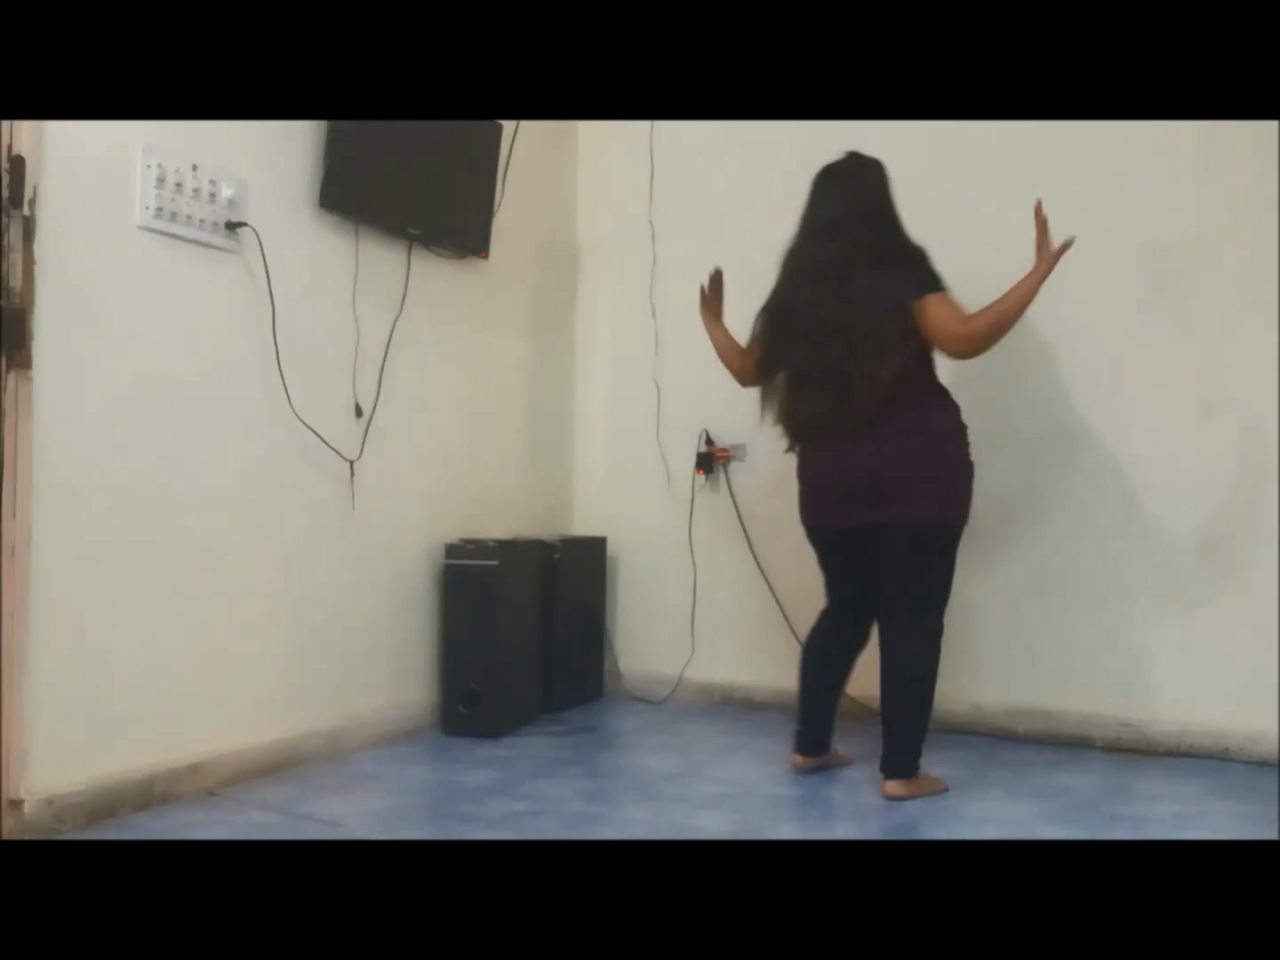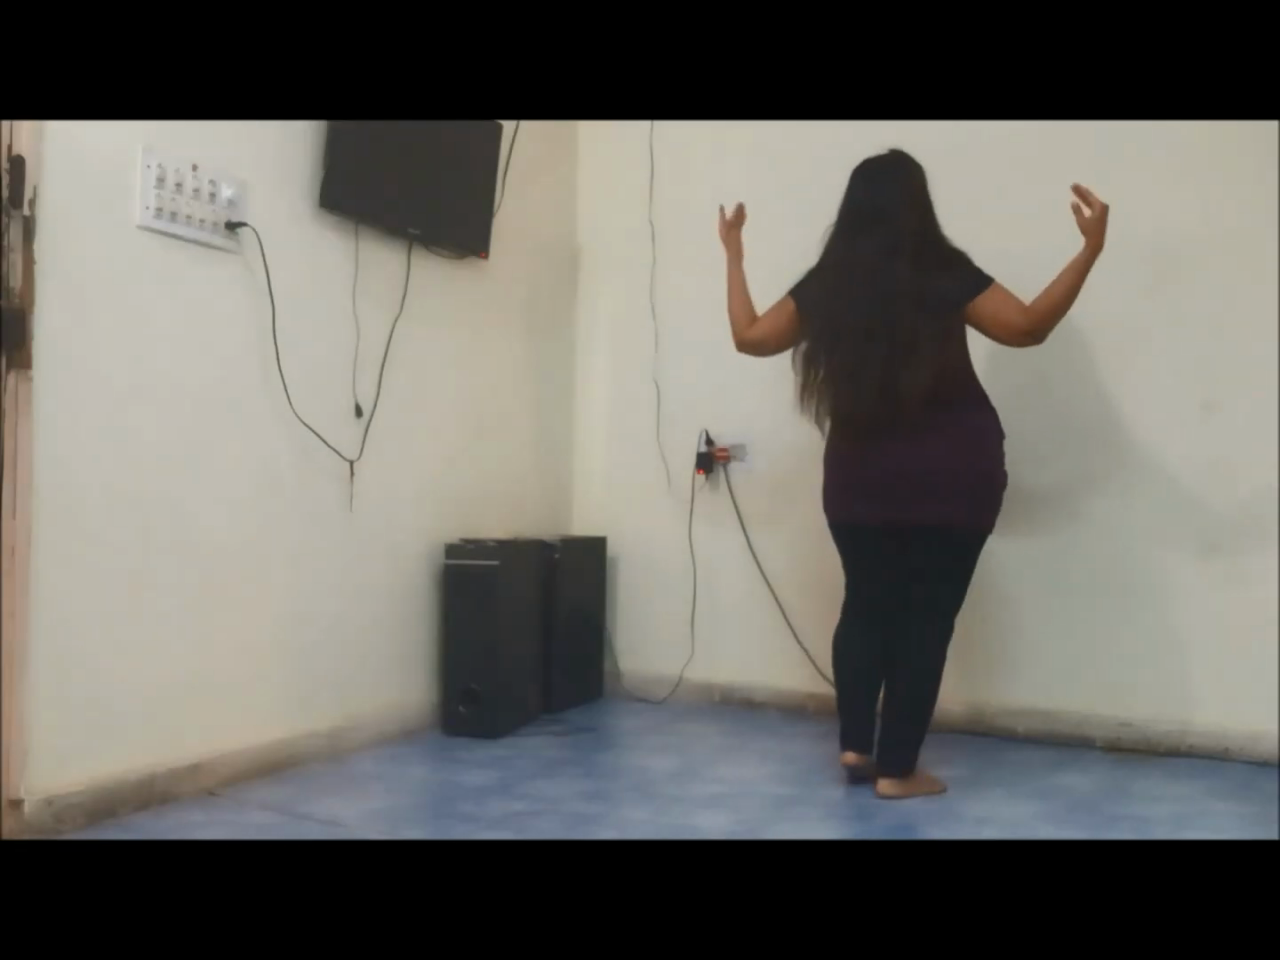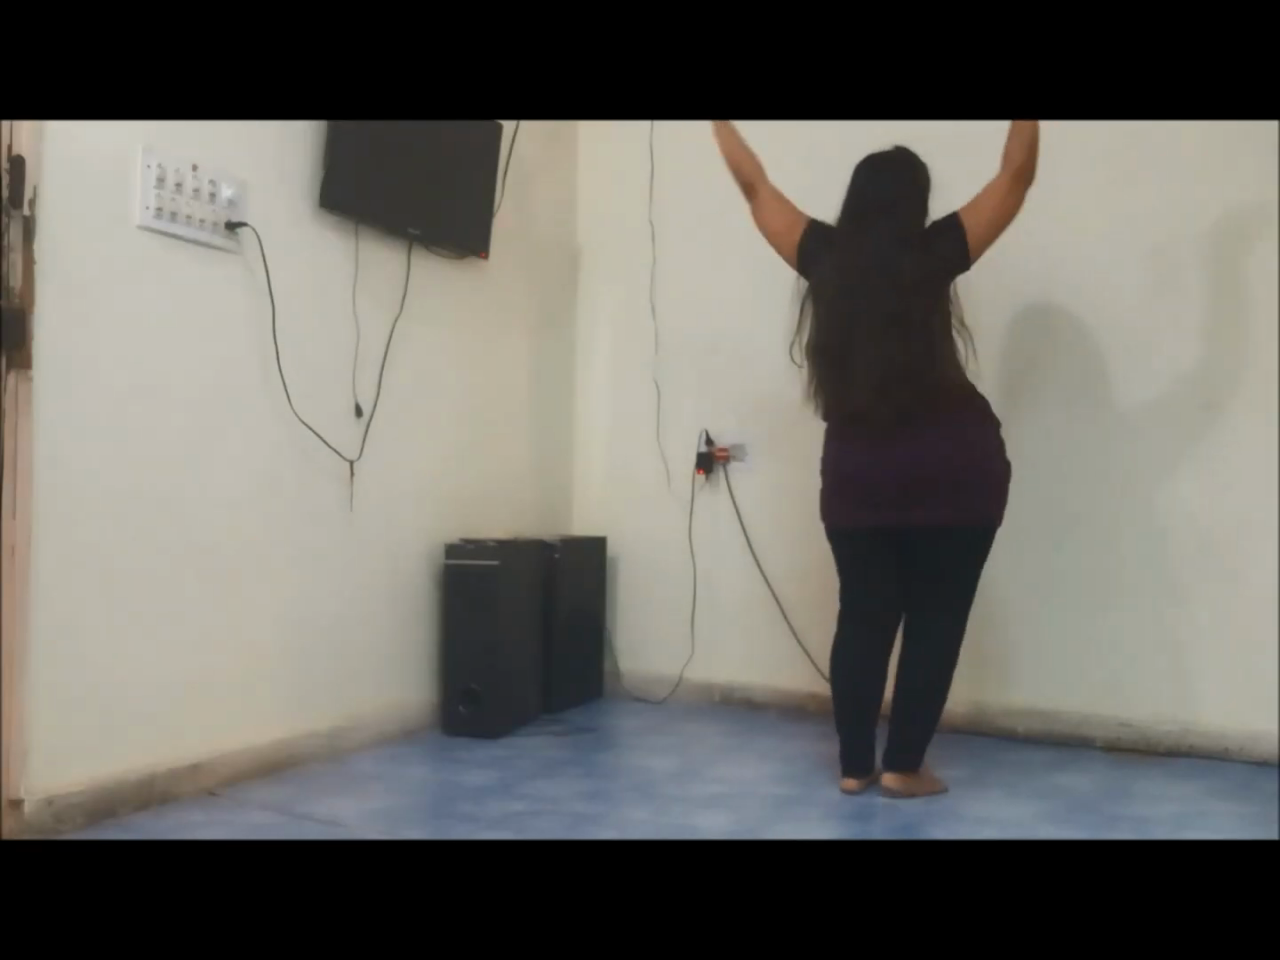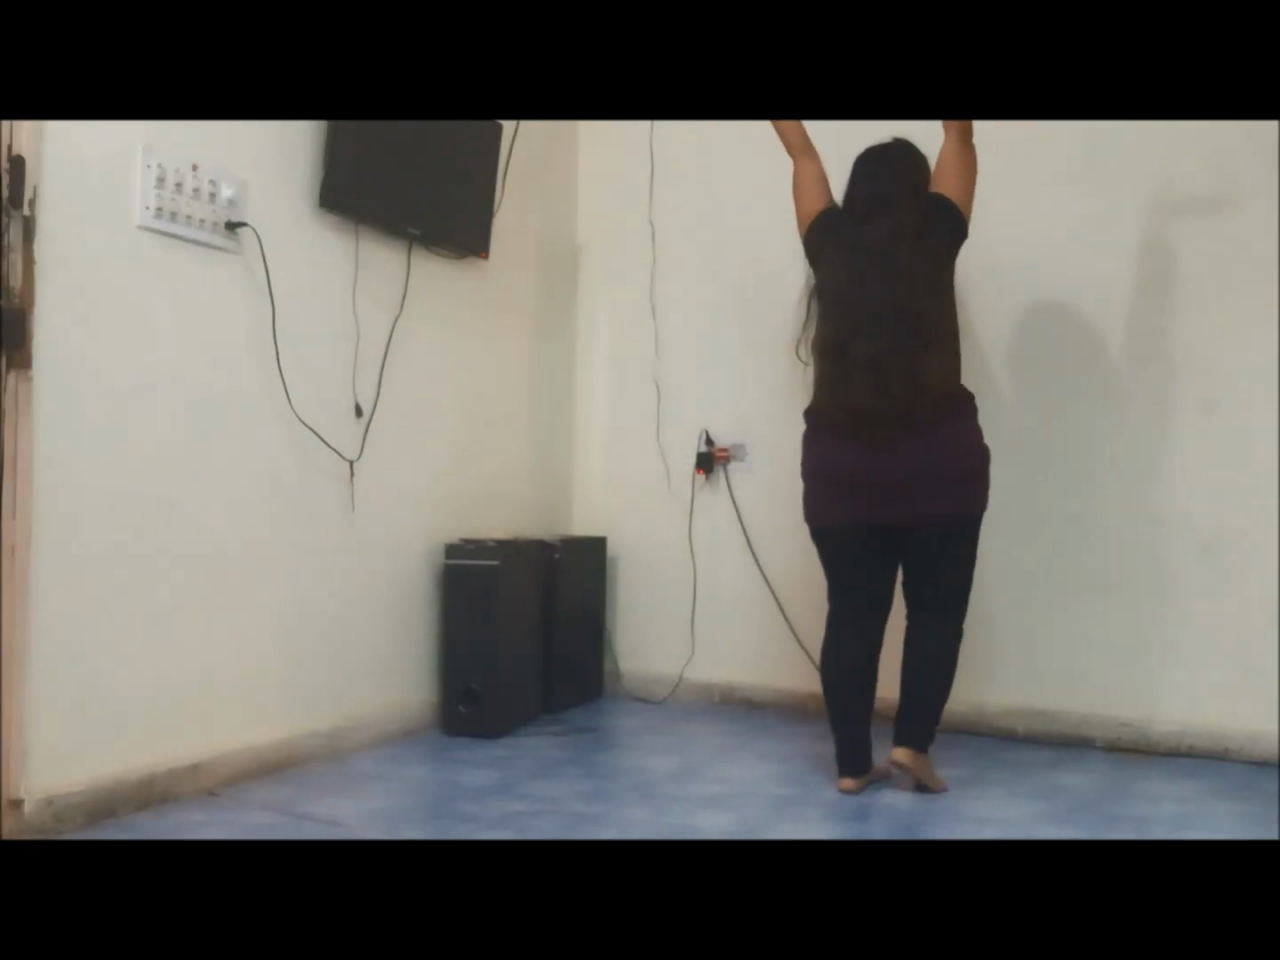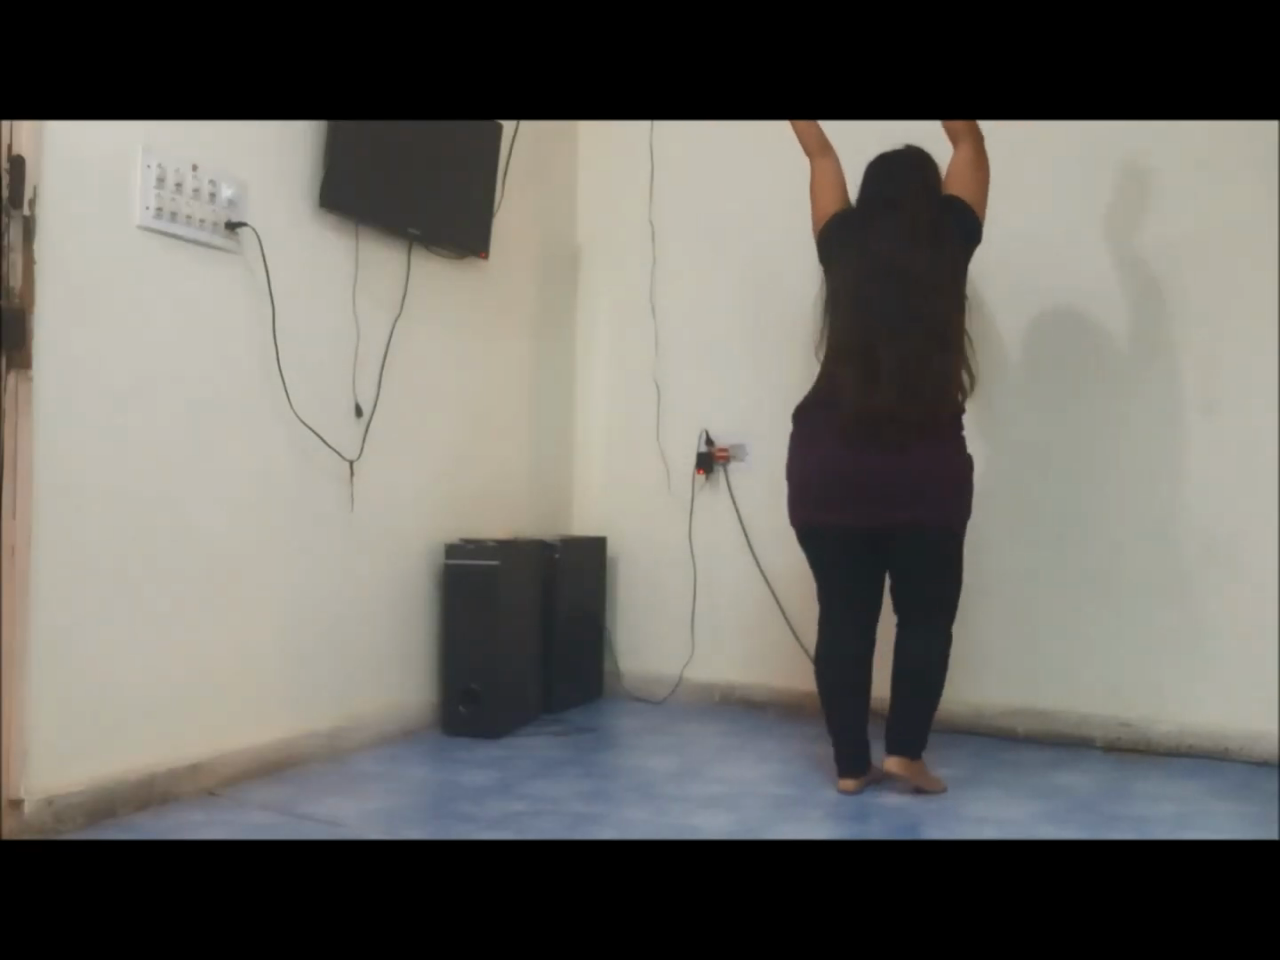
dt=1s
person 1, frame 1
left shoulder: (798, 286)
right shoulder: (899, 270)
left elbow: (747, 370)
right elbow: (962, 338)
left wrist: (712, 318)
right wrist: (1041, 267)
left hip: (829, 473)
right hip: (916, 468)
left knee: (846, 607)
right knee: (913, 618)
left ankle: (810, 744)
right ankle: (901, 770)
person 1, frame 2
left shoulder: (828, 283)
right shoulder: (942, 275)
left elbow: (750, 337)
right elbow: (1028, 327)
left wrist: (734, 255)
right wrist: (1091, 246)
left hip: (859, 470)
right hip: (949, 471)
left knee: (866, 607)
right knee: (926, 617)
left ankle: (855, 744)
right ankle: (897, 767)
person 1, frame 3
left shoulder: (824, 258)
right shoulder: (934, 254)
left elbow: (753, 186)
right elbow: (1018, 175)
left wrist: (719, 128)
left hip: (857, 469)
right hip: (952, 469)
left knee: (863, 618)
right knee: (935, 621)
left ankle: (854, 764)
right ankle: (903, 766)
person 1, frame 4
left shoulder: (830, 246)
right shoulder: (933, 242)
left elbow: (801, 151)
right elbow: (959, 142)
left hip: (841, 468)
right hip: (939, 467)
left knee: (852, 615)
right knee: (936, 611)
left ankle: (851, 762)
right ankle: (912, 744)
person 1, frame 5
left shoulder: (842, 246)
right shoulder: (946, 245)
left elbow: (820, 154)
right elbow: (970, 146)
left wrist: (809, 132)
left hip: (829, 466)
right hip: (925, 469)
left knee: (843, 617)
right knee: (926, 615)
left ankle: (850, 764)
right ankle: (905, 752)
